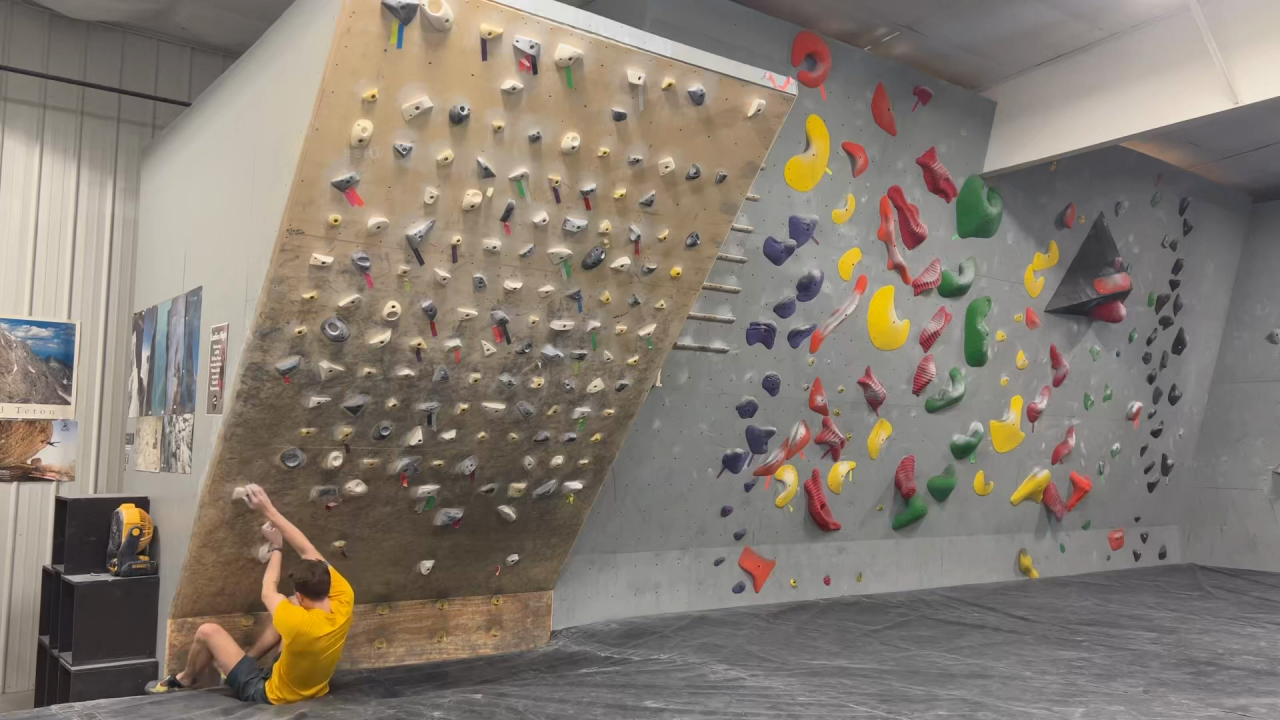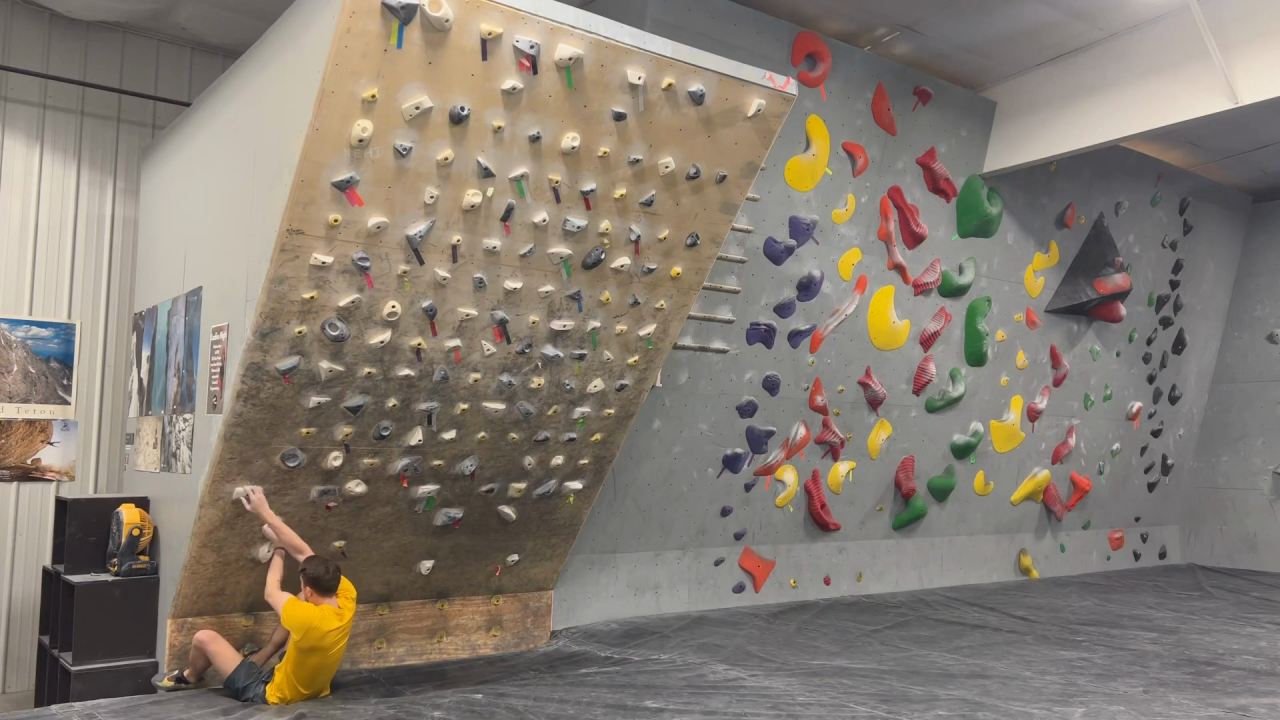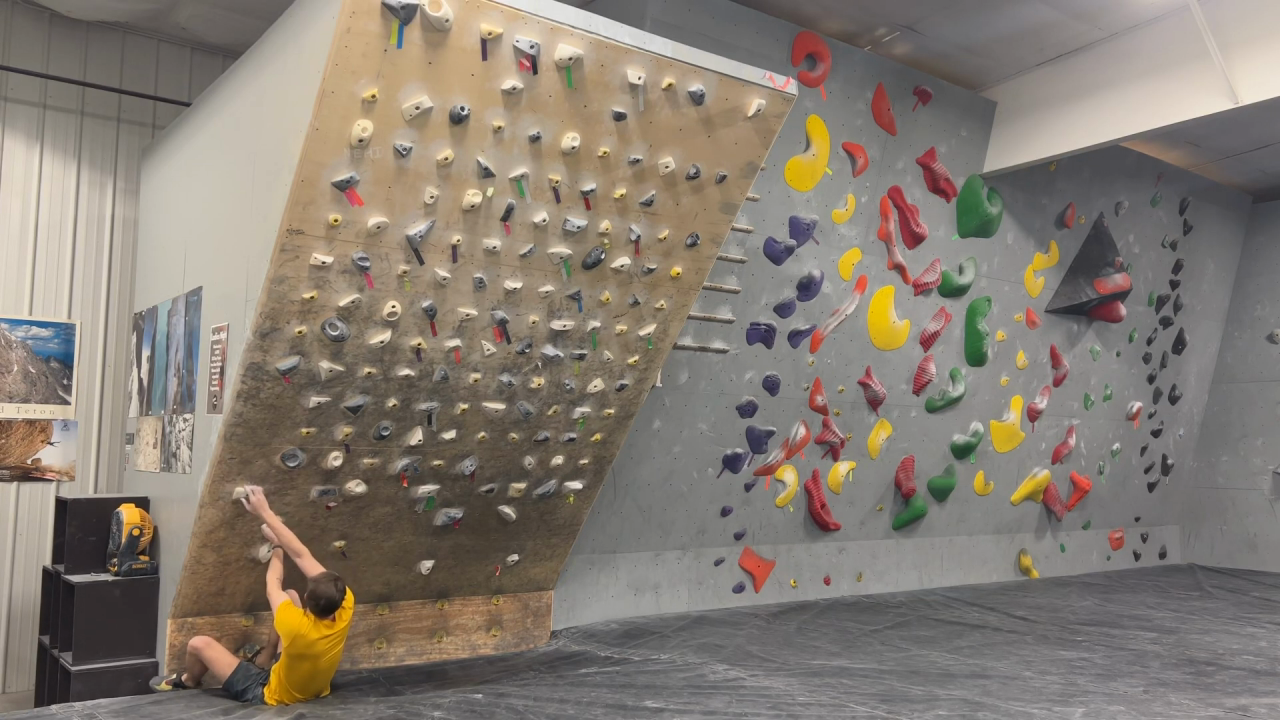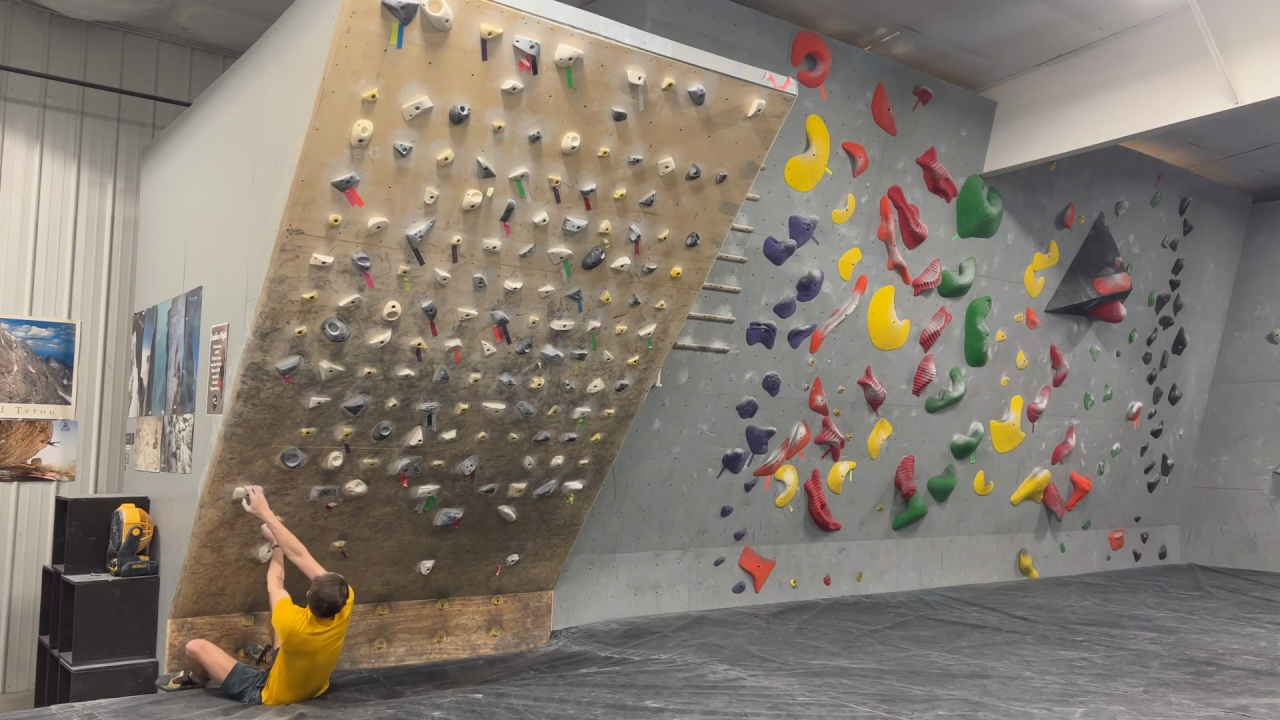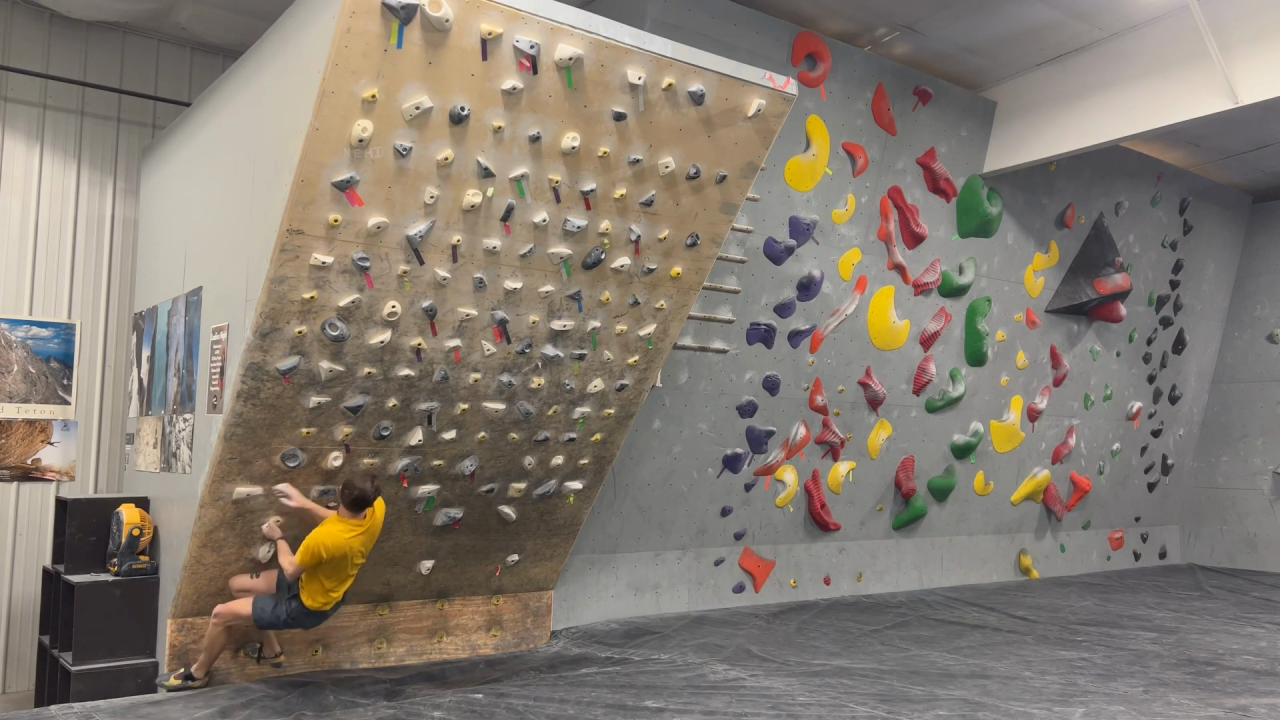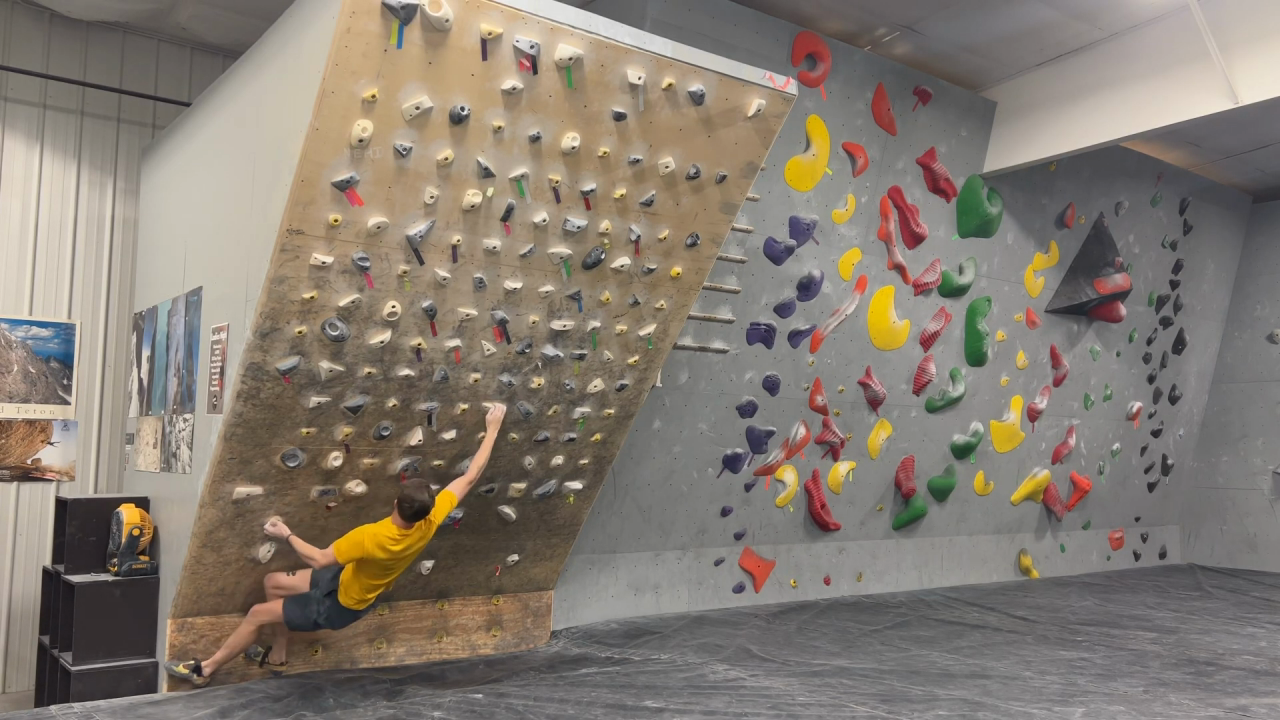
dt=0.7s
person 1, frame 1
left shoulder: (300, 623)
right shoulder: (345, 600)
left elbow: (268, 593)
right elbow: (308, 551)
left wrist: (276, 546)
right wrist: (269, 511)
left hip: (271, 694)
right hip: (310, 686)
left knee: (207, 631)
right knee: (290, 603)
left ankle: (185, 680)
right ankle: (248, 657)
person 1, frame 2
left shoulder: (310, 618)
right shoulder: (347, 597)
left elbow: (272, 592)
right elbow: (303, 552)
left wrist: (279, 546)
right wrist: (265, 512)
left hip: (271, 694)
right hip: (312, 688)
left knee: (204, 638)
right knee: (297, 599)
left ankle: (189, 677)
right ankle: (259, 658)
person 1, frame 3
left shoulder: (298, 627)
right shoulder: (345, 606)
left elbow: (273, 588)
right elbow: (302, 556)
left wrist: (277, 545)
right wrist: (266, 513)
left hip: (270, 695)
right hip: (311, 688)
left knee: (198, 644)
right knee: (290, 595)
left ankle: (188, 681)
right ankle: (267, 658)
person 1, frame 4
left shoulder: (296, 624)
right shoulder: (344, 600)
left elbow: (274, 584)
right elbow: (300, 556)
left wrist: (276, 545)
right wrist: (265, 513)
left hip: (272, 698)
right hip: (310, 690)
left knee: (195, 647)
left ankle: (196, 679)
person 1, frame 5
left shoulder: (326, 537)
right shoulder: (377, 509)
left elbow: (291, 568)
left wrist: (278, 537)
right wrist: (306, 504)
left hip: (309, 605)
right hip: (319, 583)
left knee: (222, 614)
right knee: (237, 585)
left ankle: (197, 674)
right ankle: (270, 650)
person 1, frame 6
left shoulder: (371, 537)
right shoulder: (431, 523)
left elbow: (319, 560)
right elbow: (470, 477)
left wrist: (286, 534)
right wrist: (492, 428)
left hip: (342, 605)
right hip: (349, 579)
left knee: (258, 614)
right knee: (273, 581)
left ankle: (205, 669)
right ankle: (277, 656)
